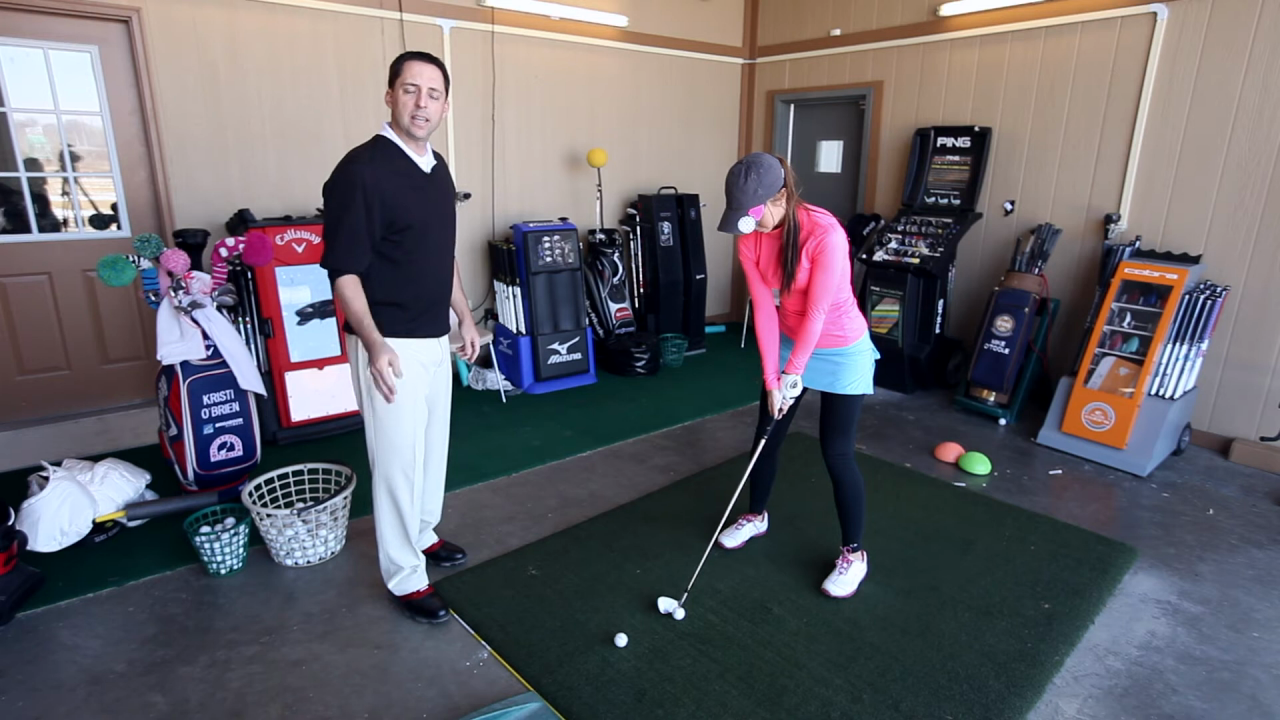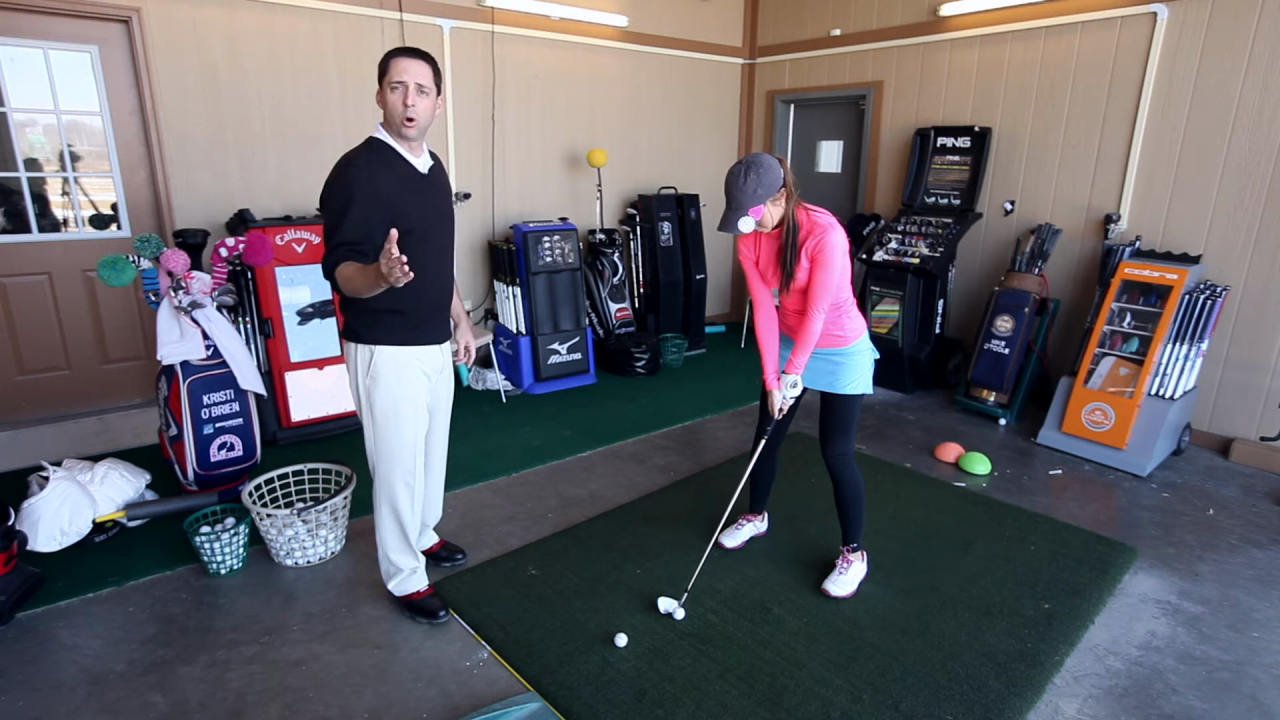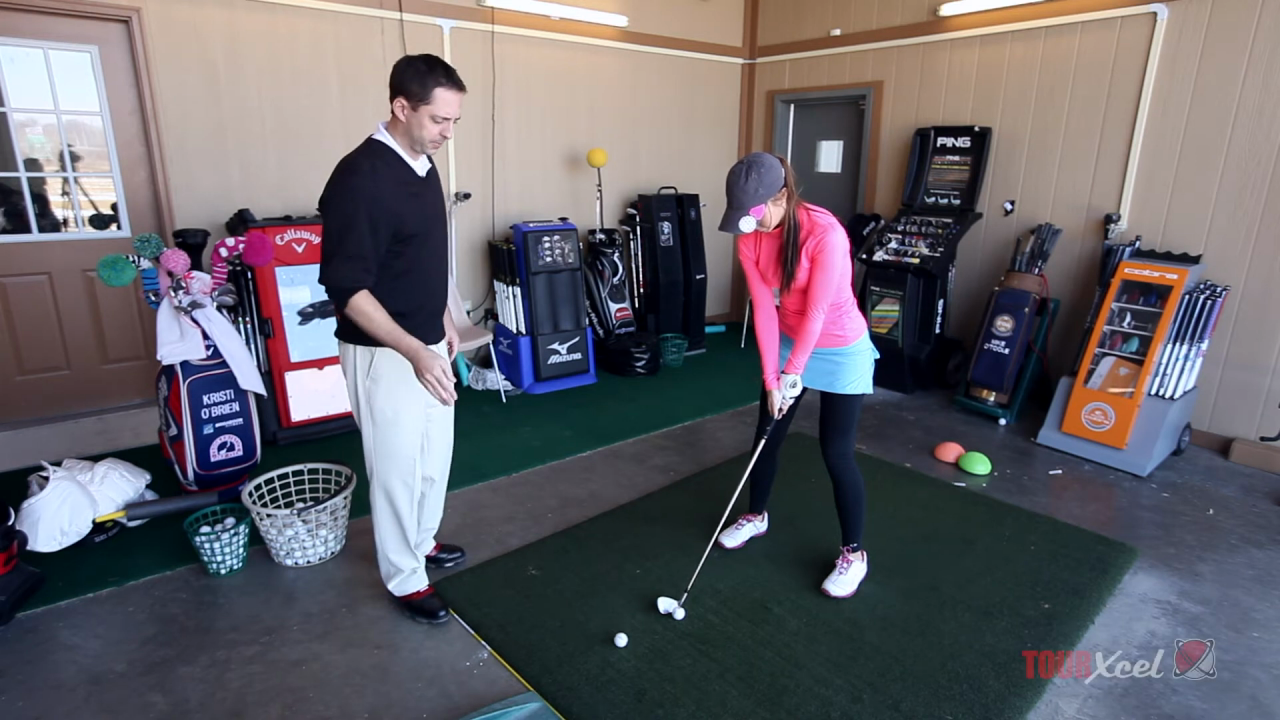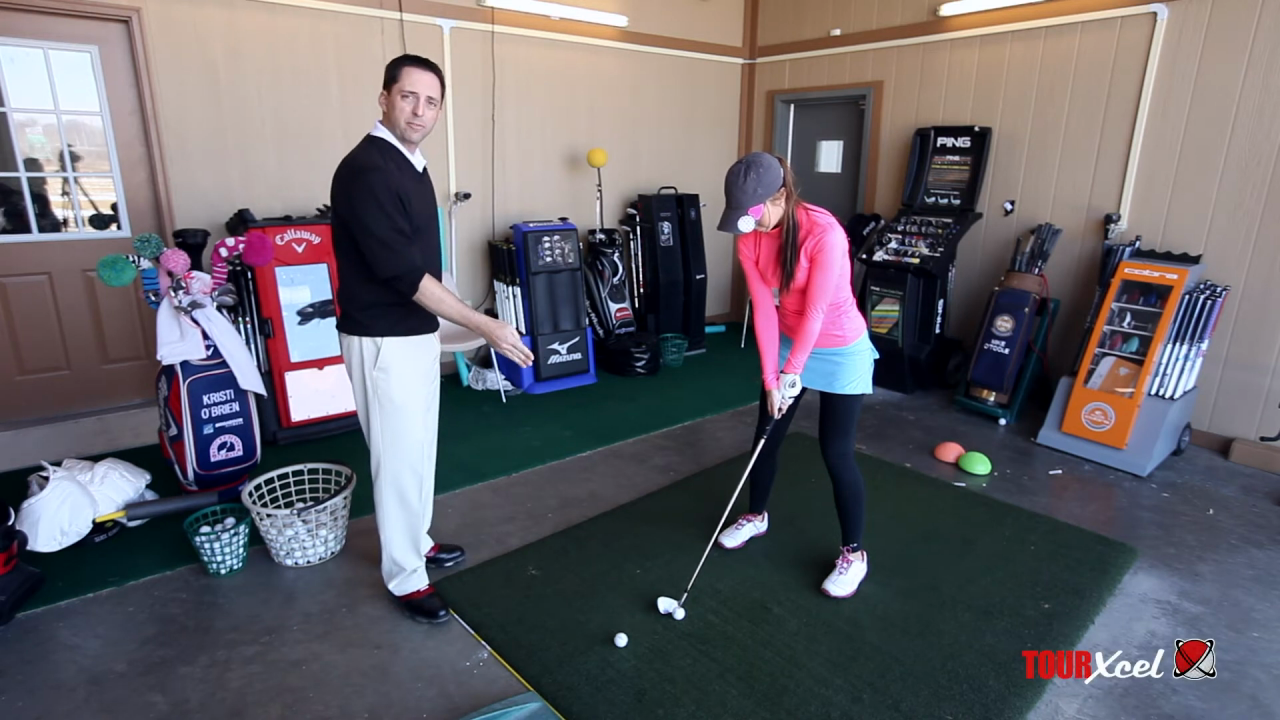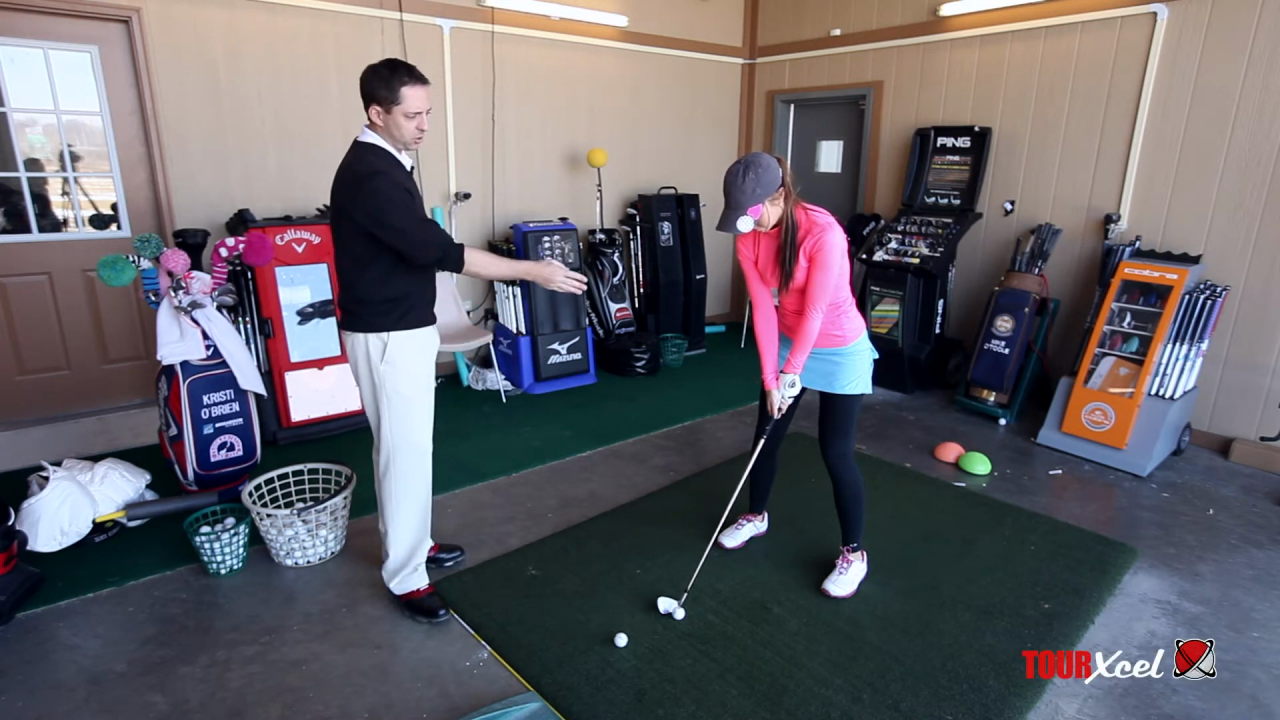
dt=1s
person 1, frame 1
left shoulder: (437, 168)
right shoulder: (362, 168)
right elbow: (343, 267)
left wrist: (464, 316)
right wrist: (372, 343)
left hip: (434, 339)
right hip: (392, 345)
left knee: (431, 448)
right knee: (398, 460)
left ankle: (422, 534)
right ankle: (404, 577)
person 1, frame 2
left shoulder: (433, 168)
right shoulder: (359, 171)
right elbow: (340, 271)
left wrist: (460, 319)
right wrist: (380, 275)
left hip: (434, 344)
right hip: (386, 352)
left knee: (431, 453)
right knee: (399, 466)
left ankle: (423, 535)
right ankle: (405, 578)
person 1, frame 3
left shoulder: (423, 166)
right shoulder: (359, 177)
right elbow: (345, 286)
left wrist: (444, 324)
right wrist: (412, 352)
left hip: (424, 344)
right hip: (382, 353)
left knee: (435, 456)
right knee: (397, 467)
left ankle: (421, 541)
right ankle: (405, 577)
person 1, frame 4
left shoulder: (411, 165)
right shoulder: (365, 171)
right elbow: (404, 272)
left wrist: (438, 325)
right wrist: (484, 325)
left hip: (417, 333)
right hip: (383, 342)
left knee: (420, 450)
right knee: (399, 459)
left ankle: (415, 540)
right ankle: (405, 577)
person 1, frame 5
left shoulder: (385, 164)
right shoulder: (369, 176)
right elbow: (442, 252)
right wrist: (533, 271)
left hip: (406, 329)
right hip: (387, 338)
left knee: (404, 446)
right knee: (406, 452)
left ankle: (410, 541)
right ankle: (405, 576)
person 2, frame 1
left shoulder: (825, 234)
right shoulder: (749, 237)
left elbow: (817, 311)
right elbow: (764, 307)
left wrist: (793, 374)
right wrist: (772, 380)
left hip: (841, 351)
right hip: (789, 342)
left knee: (836, 453)
right knee: (766, 436)
left ankle: (854, 554)
right ankle: (756, 516)
person 2, frame 2
left shoulder: (824, 233)
right shoulder: (749, 238)
left elbow: (817, 311)
right elbow: (764, 307)
left wrist: (793, 374)
right wrist: (772, 379)
left hip: (840, 351)
right hip: (789, 342)
left knee: (836, 452)
right knee: (766, 435)
left ankle: (854, 554)
right ankle: (756, 516)
person 2, frame 3
left shoulder: (826, 233)
right shoulder: (749, 237)
left elbow: (816, 311)
right elbow: (764, 307)
left wrist: (793, 375)
right wrist: (771, 380)
left hip: (841, 351)
right hip: (789, 343)
left knee: (836, 452)
right knee: (766, 436)
left ankle: (854, 554)
right ankle: (756, 516)
person 2, frame 4
left shoulder: (824, 233)
right shoulder: (748, 237)
left elbow: (815, 311)
right elbow: (763, 307)
left wrist: (792, 374)
right wrist: (771, 380)
left hip: (840, 351)
right hip: (788, 343)
left knee: (836, 452)
right knee: (766, 436)
left ankle: (853, 554)
right ankle: (756, 516)
person 2, frame 5
left shoulder: (823, 233)
right shoulder: (748, 237)
left elbow: (815, 311)
right elbow: (763, 307)
left wrist: (792, 374)
right wrist: (771, 379)
left hip: (839, 350)
right hip: (788, 343)
left knee: (836, 452)
right knee: (766, 436)
left ankle: (853, 554)
right ankle: (756, 516)
